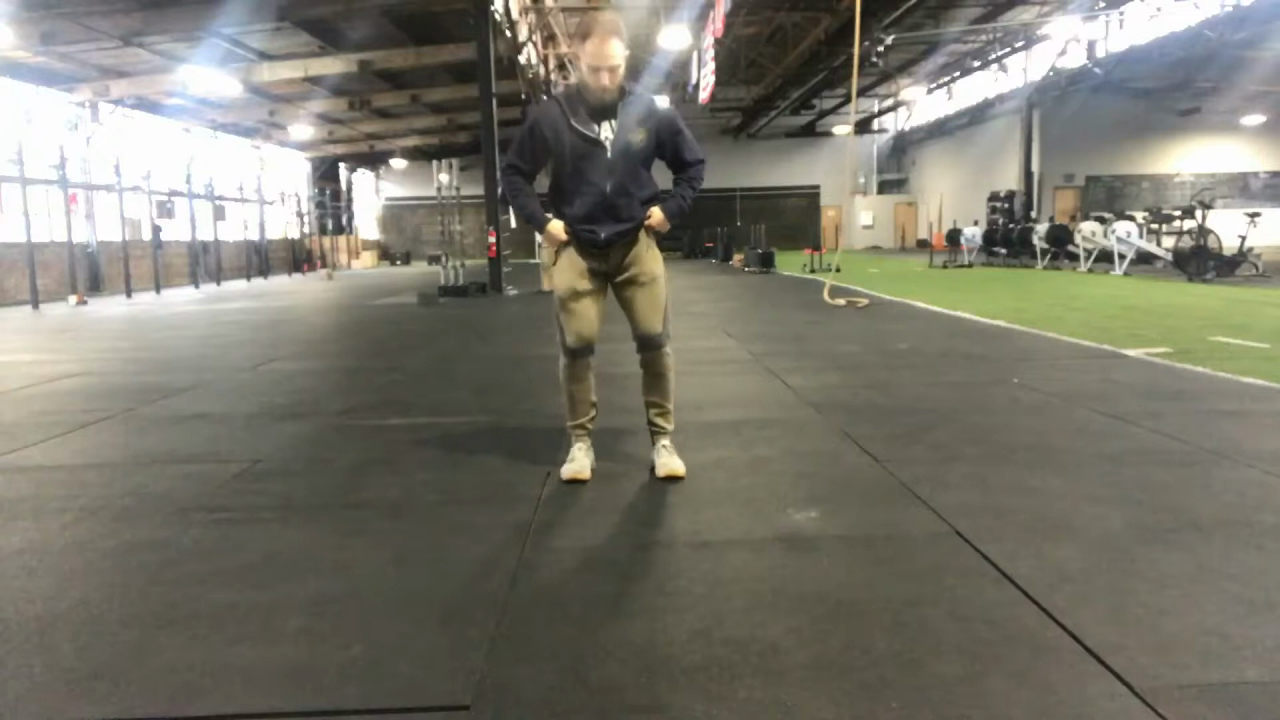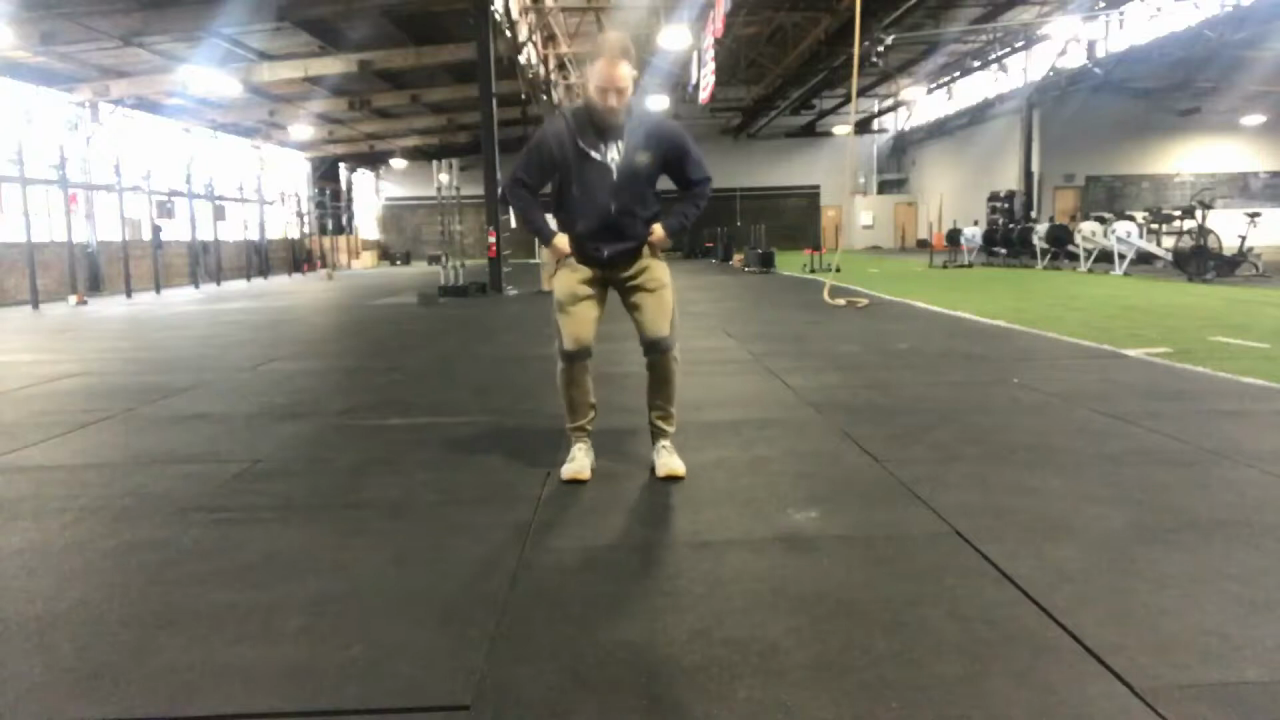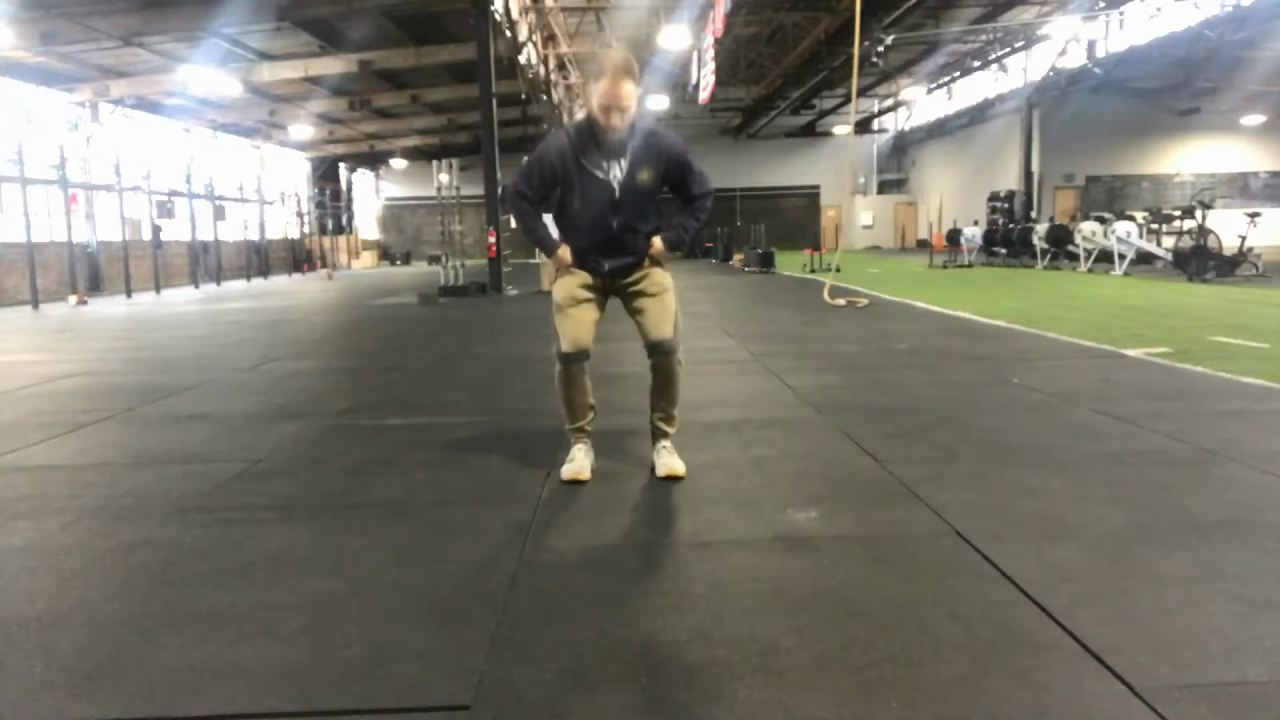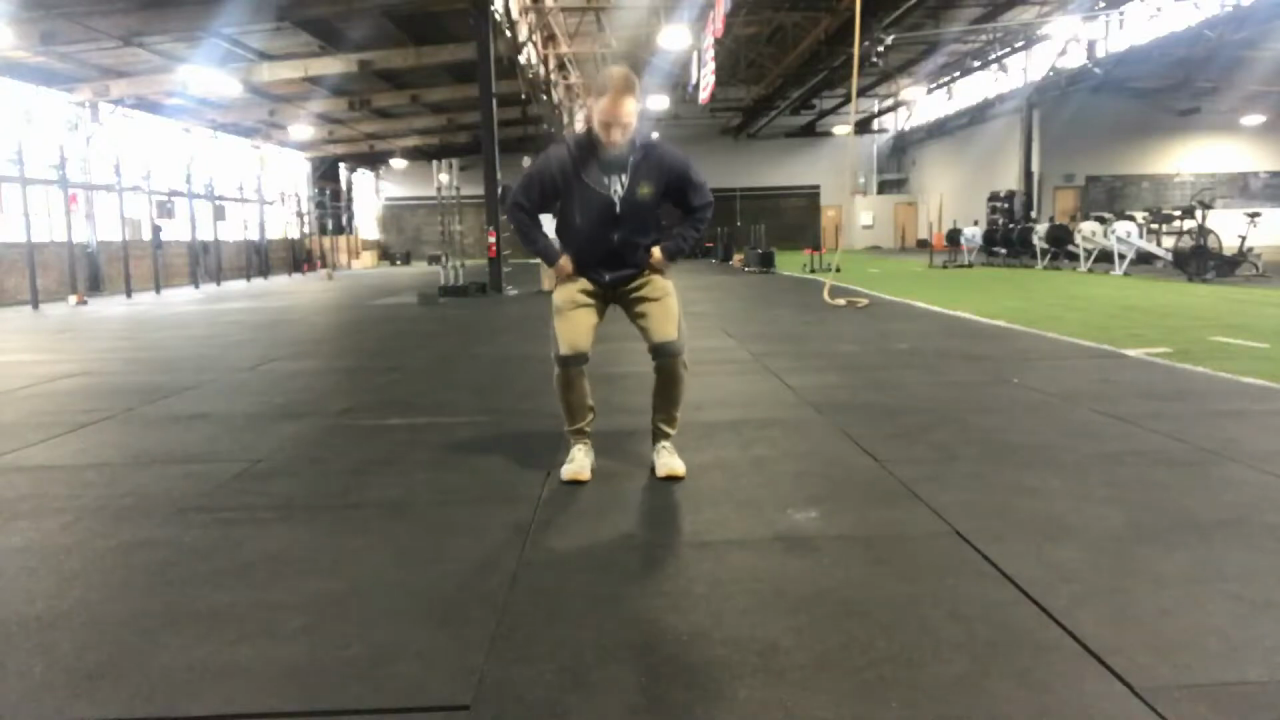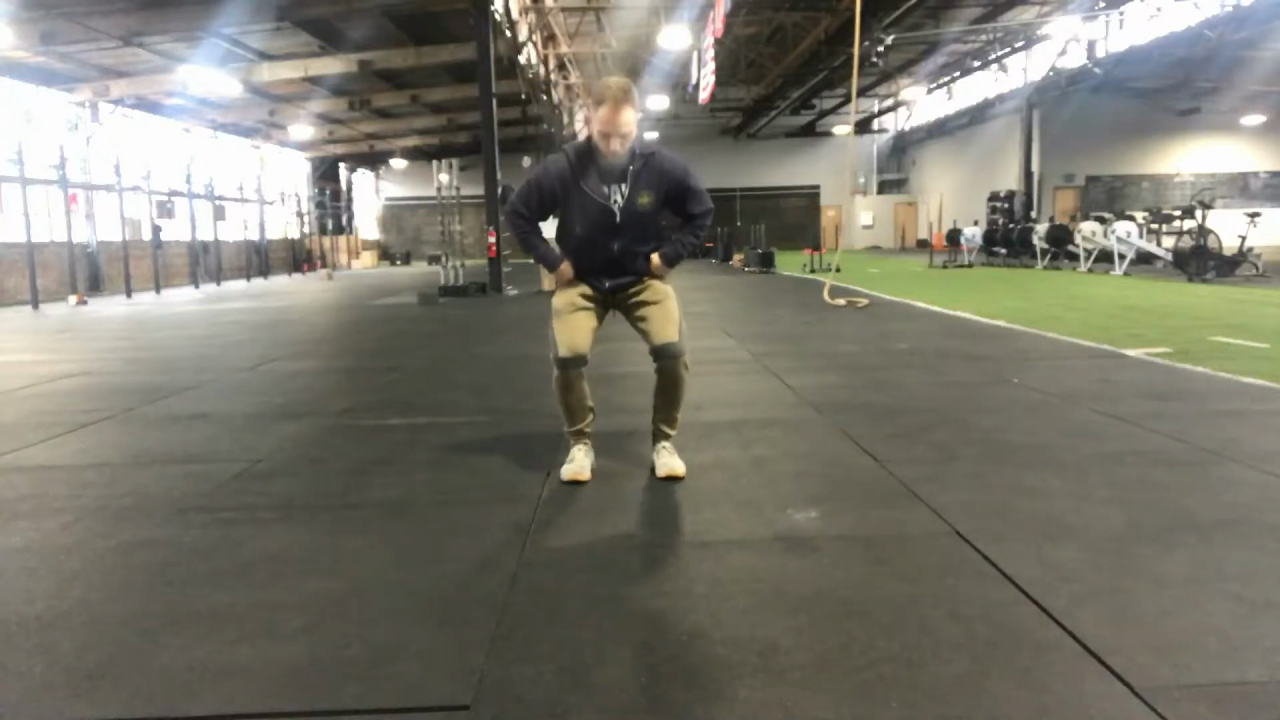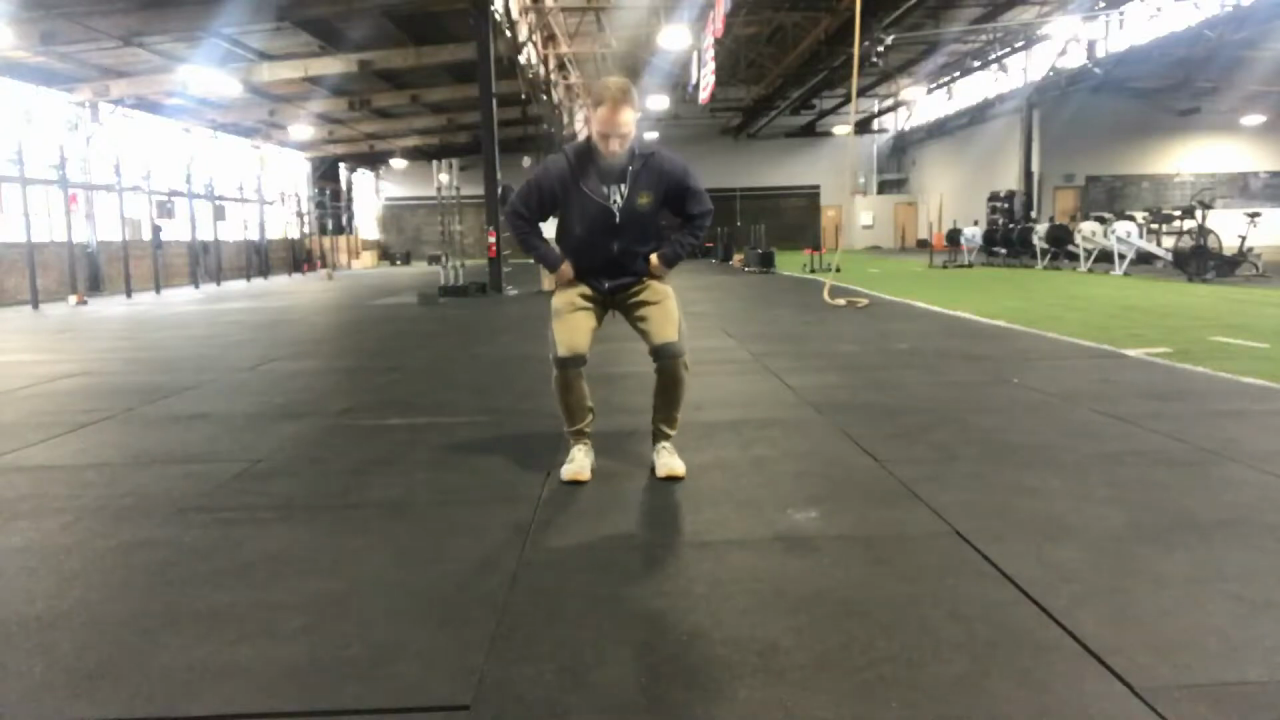
dt=0.1s
person 1, frame 1
left shoulder: (651, 112)
right shoulder: (551, 114)
left elbow: (693, 163)
right elbow: (512, 172)
left wrist: (670, 209)
right wrist: (541, 220)
left hip: (636, 243)
right hip: (576, 247)
left knee: (654, 340)
right knee: (576, 344)
left ankle: (662, 440)
right ankle: (581, 442)
person 1, frame 2
left shoulder: (658, 130)
right shoulder: (559, 131)
left elbow: (699, 181)
right elbow: (518, 186)
left wrist: (672, 225)
right wrist: (548, 234)
left hip: (640, 255)
right hip: (580, 258)
left knee: (661, 344)
right knee: (573, 348)
left ankle: (663, 441)
right ankle: (581, 443)
person 1, frame 3
left shoulder: (661, 145)
right shoulder: (561, 147)
left elbow: (701, 195)
right elbow: (520, 196)
left wrist: (672, 239)
right wrist: (550, 246)
left hip: (642, 264)
right hip: (581, 267)
left knee: (665, 346)
right knee: (570, 350)
left ankle: (663, 441)
right ankle: (580, 443)
person 1, frame 4
left shoulder: (661, 159)
right shoulder: (561, 160)
left elbow: (702, 205)
right elbow: (519, 207)
left wrist: (671, 249)
right wrist: (552, 255)
left hip: (643, 273)
right hip: (582, 275)
left knee: (670, 349)
right knee: (569, 354)
left ankle: (663, 442)
right ankle: (580, 444)
person 1, frame 5
left shoulder: (662, 166)
right shoulder: (561, 168)
left elbow: (702, 212)
right elbow: (518, 214)
left wrist: (669, 255)
right wrist: (553, 261)
left hip: (643, 278)
right hip: (581, 280)
left knee: (672, 352)
right knee: (568, 356)
left ankle: (663, 443)
right ankle: (580, 444)
person 1, frame 6
left shoulder: (662, 167)
right shoulder: (561, 169)
left elbow: (702, 212)
right elbow: (518, 215)
left wrist: (668, 255)
right wrist: (553, 261)
left hip: (642, 279)
right hip: (581, 281)
left knee: (672, 352)
right knee: (567, 356)
left ankle: (663, 443)
right ankle: (580, 444)
